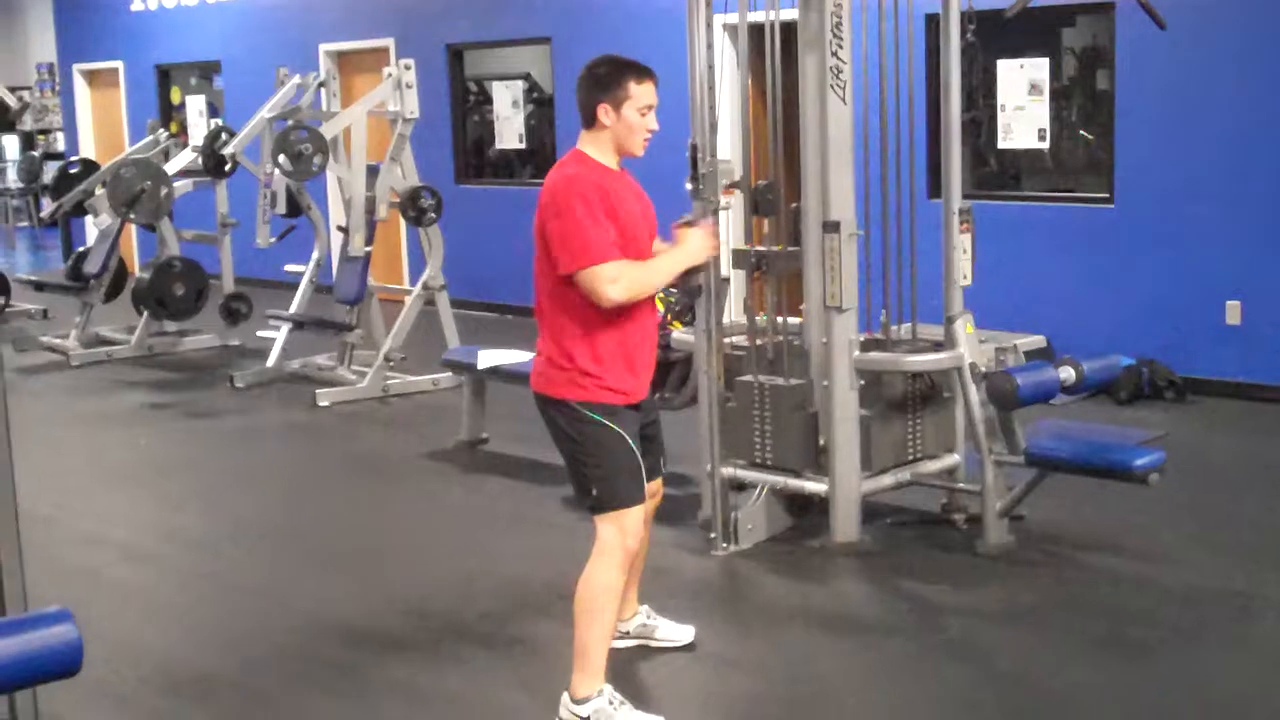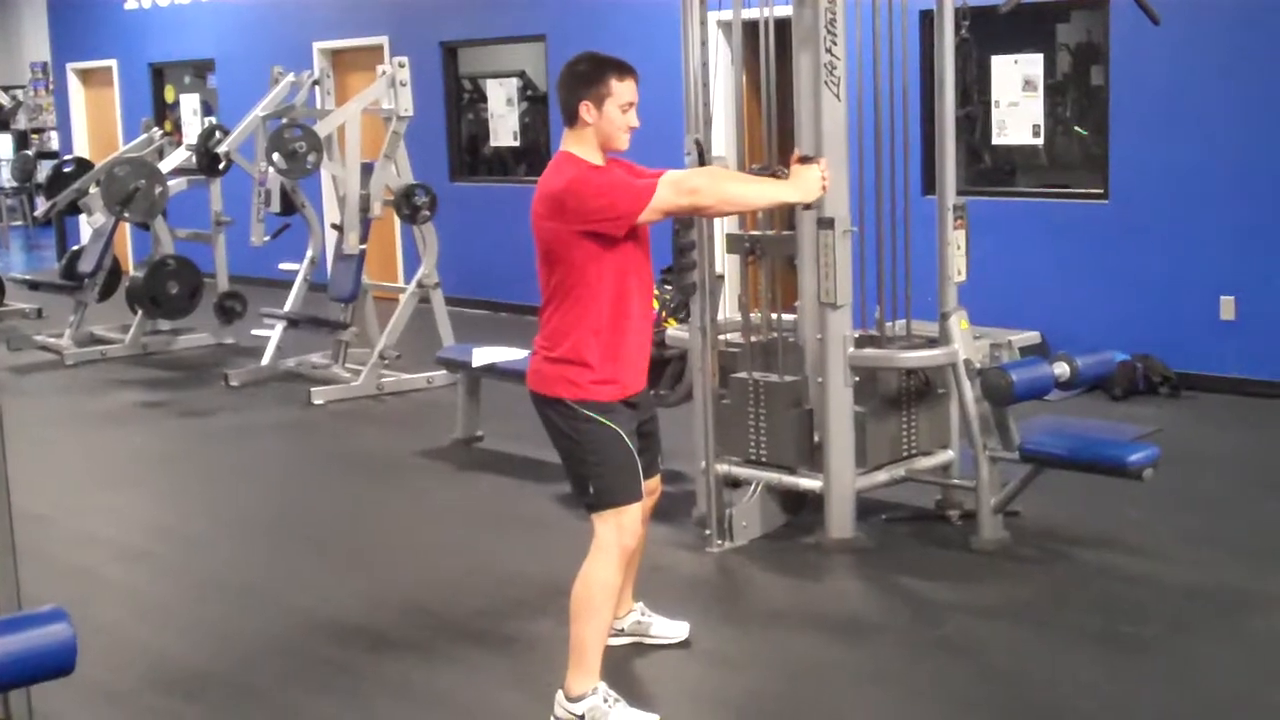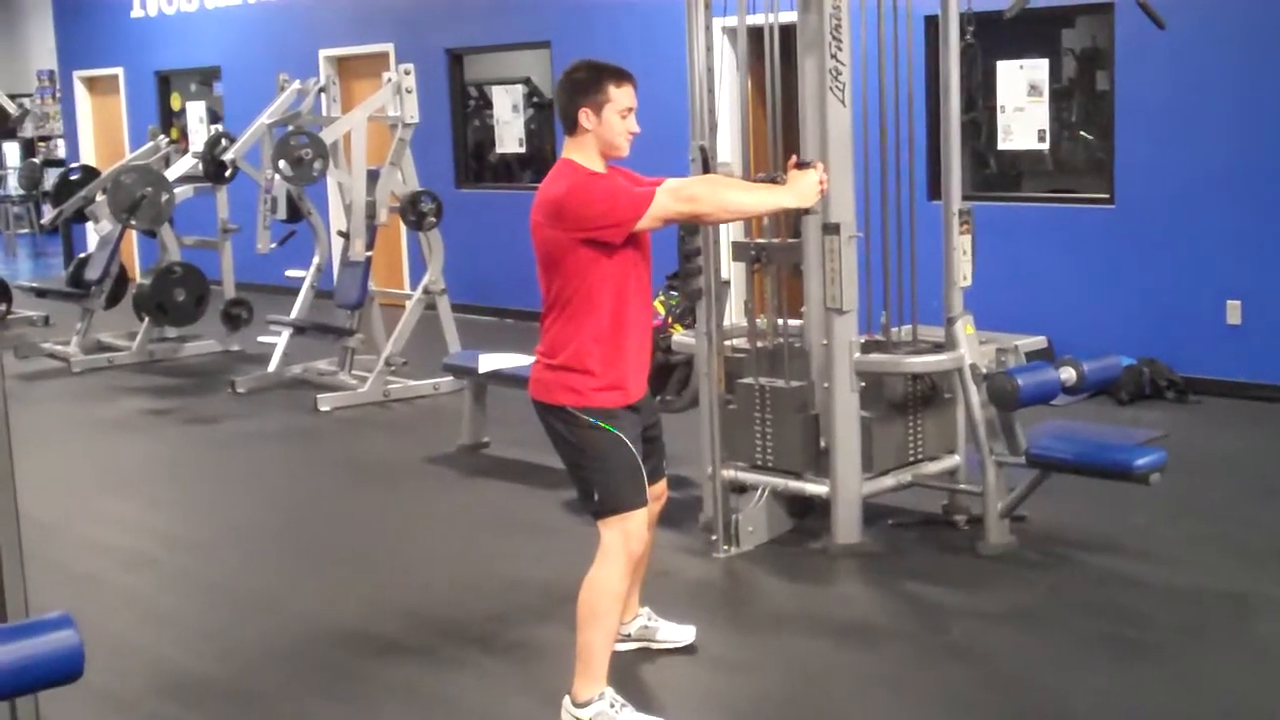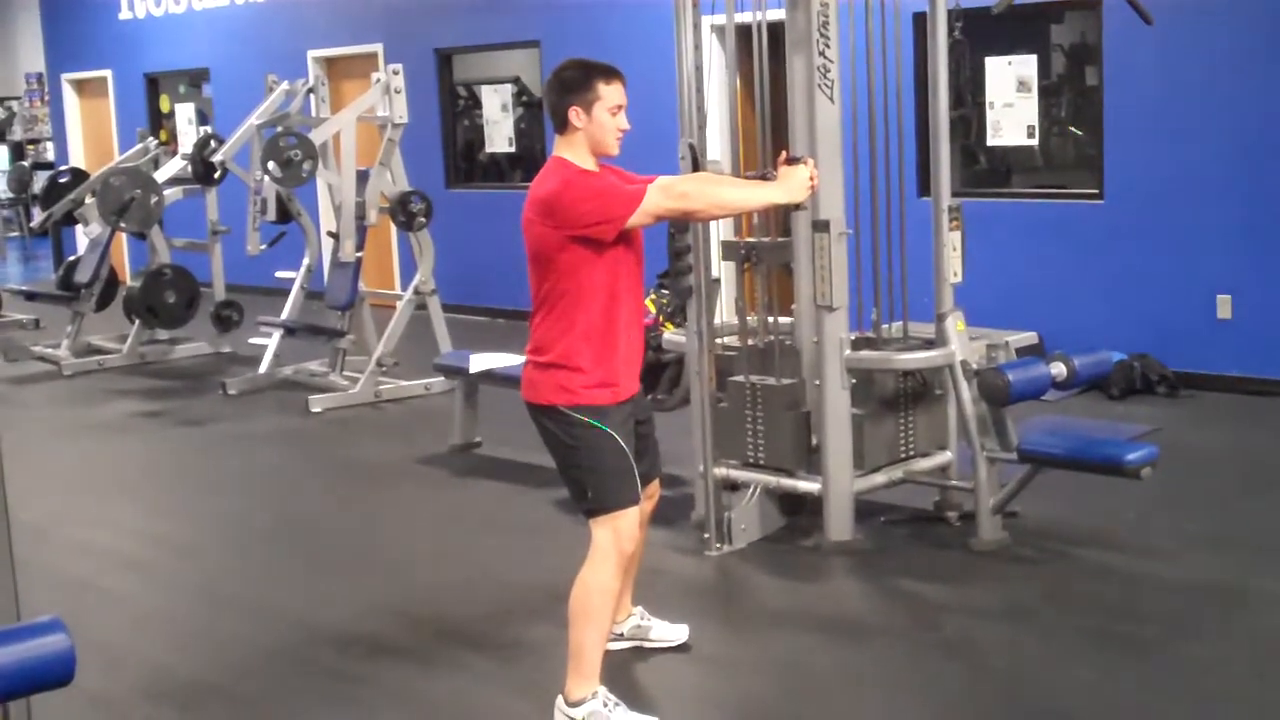
dt=1s
person 1, frame 1
left shoulder: (616, 181)
right shoulder: (574, 187)
left elbow: (638, 262)
right elbow: (611, 286)
left wrist: (683, 246)
right wrist: (683, 256)
left hip: (622, 380)
right hip: (586, 389)
left knee: (647, 496)
right knee: (621, 530)
left ankle: (626, 618)
person 1, frame 2
left shoulder: (610, 172)
right shoulder: (575, 185)
left elbow: (693, 182)
right elbow: (693, 197)
left wrist: (784, 182)
right wrist: (792, 192)
left hip: (618, 377)
right hip: (581, 386)
left knee: (644, 491)
right knee: (619, 527)
left ankle: (621, 614)
person 1, frame 3
left shoulder: (610, 181)
right shoulder: (574, 192)
left elbow: (693, 190)
right elbow: (690, 204)
left wrist: (782, 187)
right wrist: (790, 196)
left hip: (620, 383)
right hip: (583, 392)
left knee: (652, 495)
right knee: (625, 532)
left ankle: (628, 620)
person 1, frame 4
left shoulder: (600, 180)
right shoulder: (566, 190)
left elbow: (682, 187)
right elbow: (680, 203)
left wrist: (773, 184)
right wrist: (780, 193)
left hip: (613, 381)
right hip: (575, 390)
left knee: (644, 495)
right knee: (617, 531)
left ankle: (620, 619)
